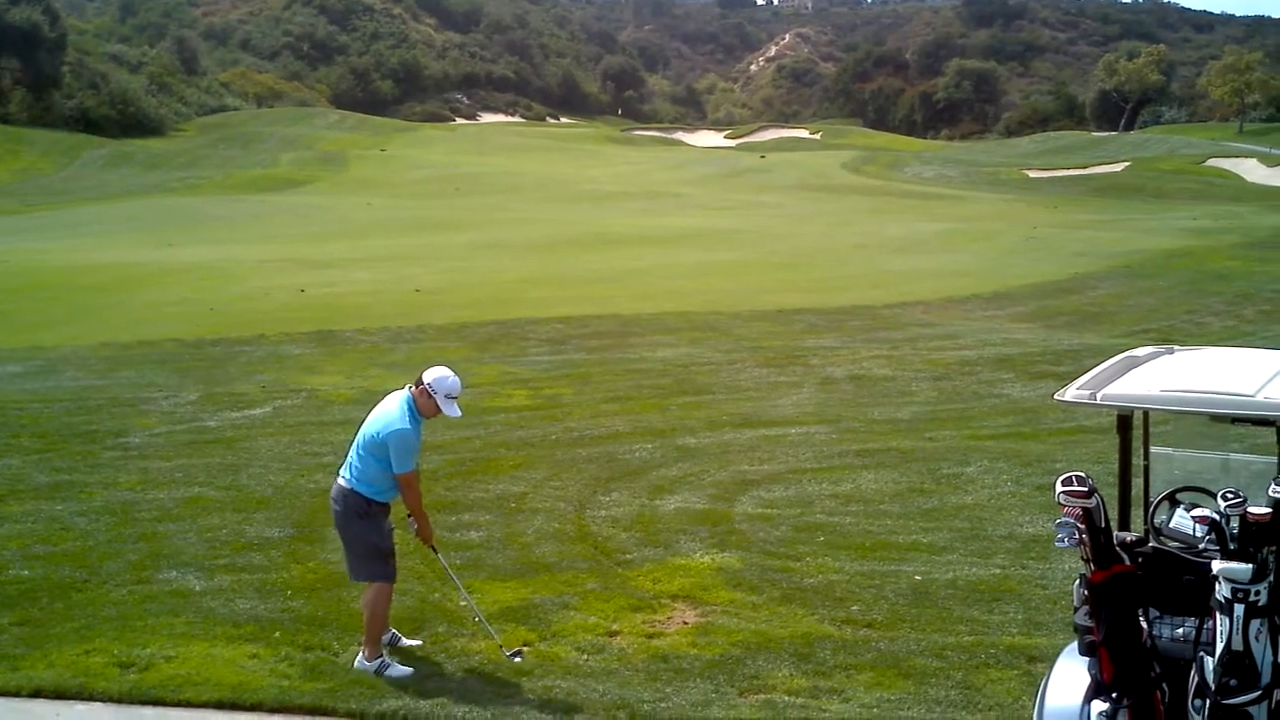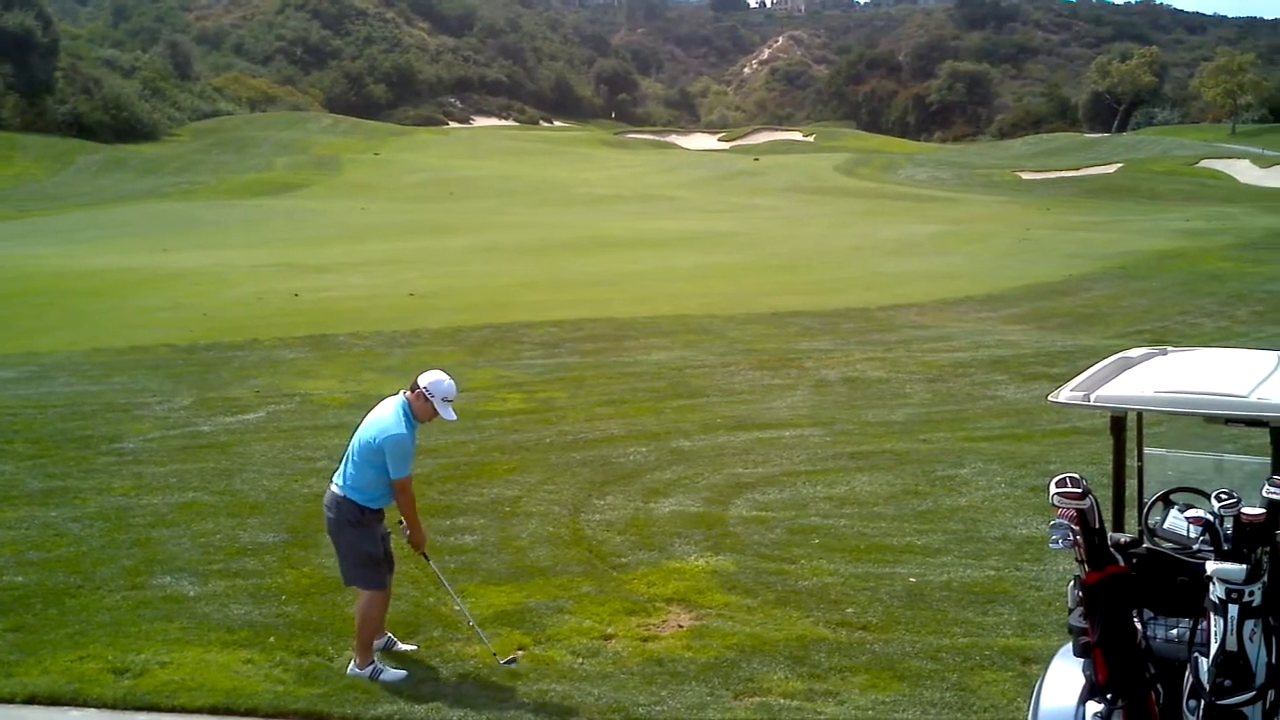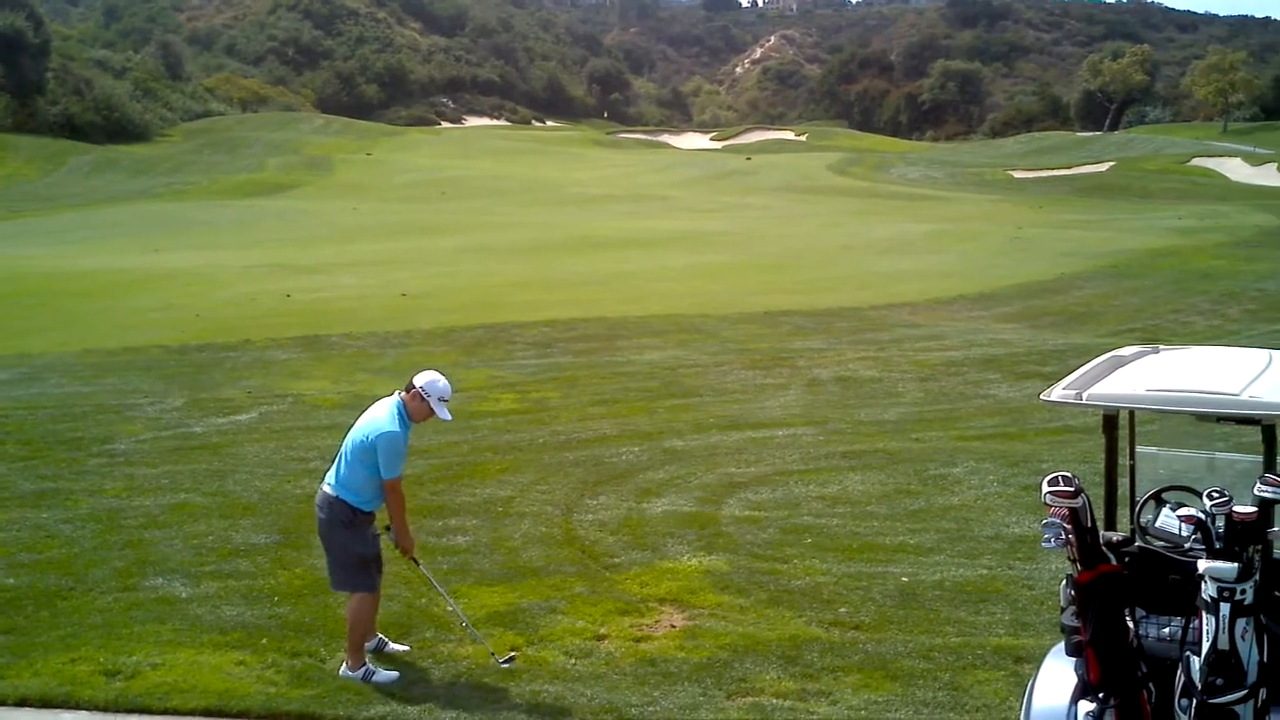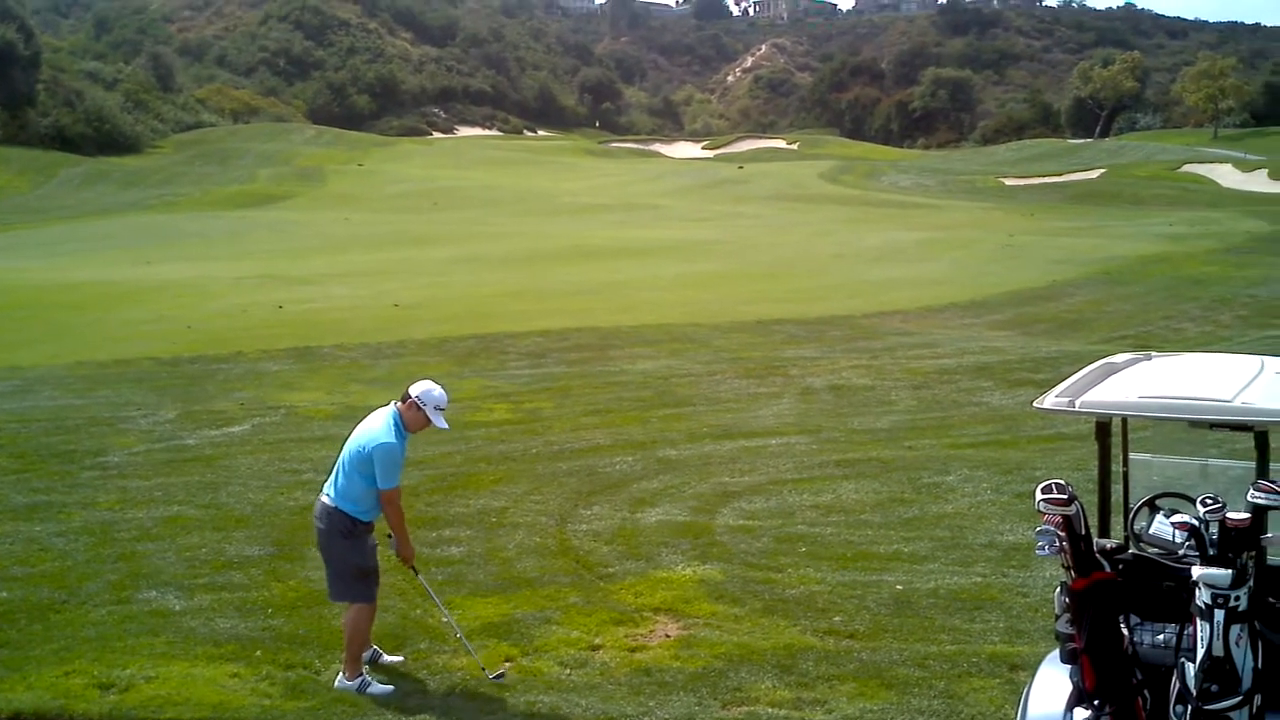
dt=0.2s
person 1, frame 1
left shoulder: (401, 400)
right shoulder: (401, 428)
left elbow: (411, 470)
right elbow: (408, 484)
left wrist: (417, 515)
right wrist: (423, 523)
left hip: (368, 498)
right hip: (357, 503)
left knee: (385, 570)
right knee: (380, 577)
left ankle: (382, 632)
right ankle: (371, 655)
person 1, frame 2
left shoulder: (396, 405)
right shoulder: (397, 433)
left elbow: (401, 483)
right elbow: (403, 491)
left wrist: (410, 522)
right wrist: (416, 530)
left hip: (362, 504)
right hip: (351, 510)
left knee: (383, 573)
right knee: (373, 584)
left ankle: (377, 636)
right ankle: (362, 662)
person 1, frame 3
left shoulder: (390, 406)
right shoulder: (391, 431)
left elbow: (389, 485)
right elbow: (392, 491)
left wrist: (397, 527)
right wrist: (403, 534)
left hip: (352, 506)
right hip: (342, 511)
left knee: (373, 575)
right knee: (362, 587)
left ankle: (369, 637)
right ankle: (354, 664)
person 1, frame 4
left shoulder: (386, 417)
right shoulder: (387, 442)
left elbow: (390, 492)
right elbow: (390, 501)
left wrist: (399, 536)
right wrist: (404, 543)
left hip: (350, 516)
right hip: (340, 521)
left knee: (369, 587)
right knee: (361, 597)
left ankle: (364, 649)
right ankle: (350, 674)
